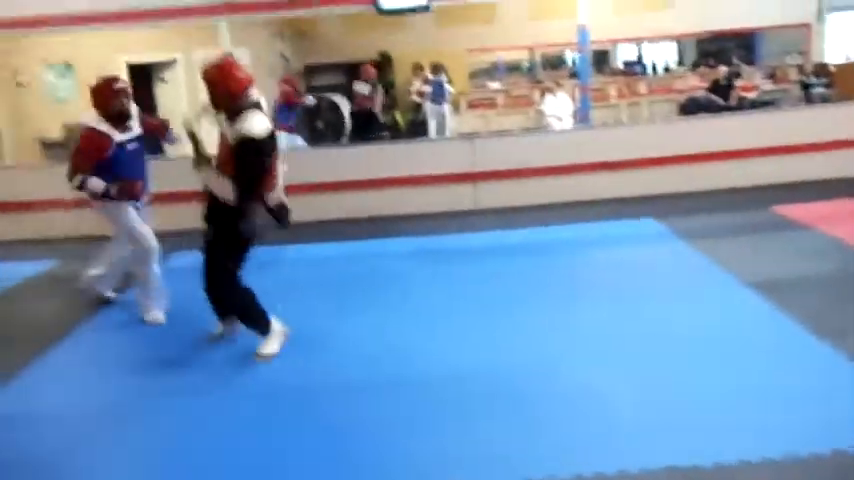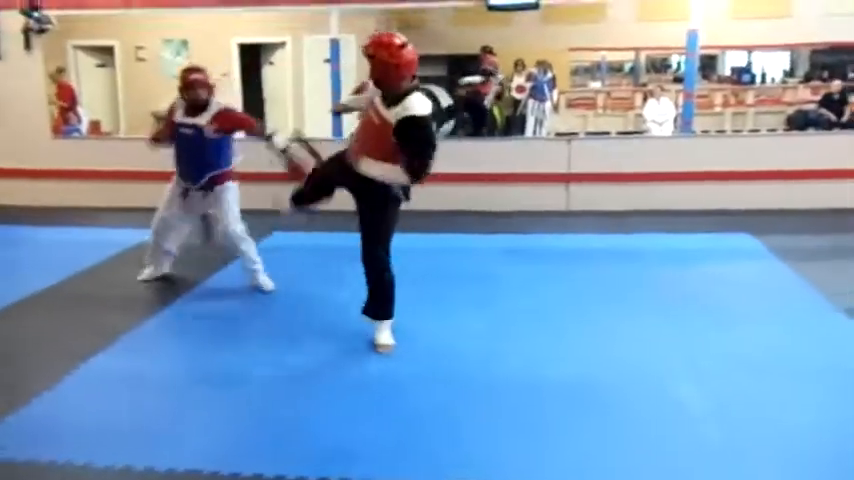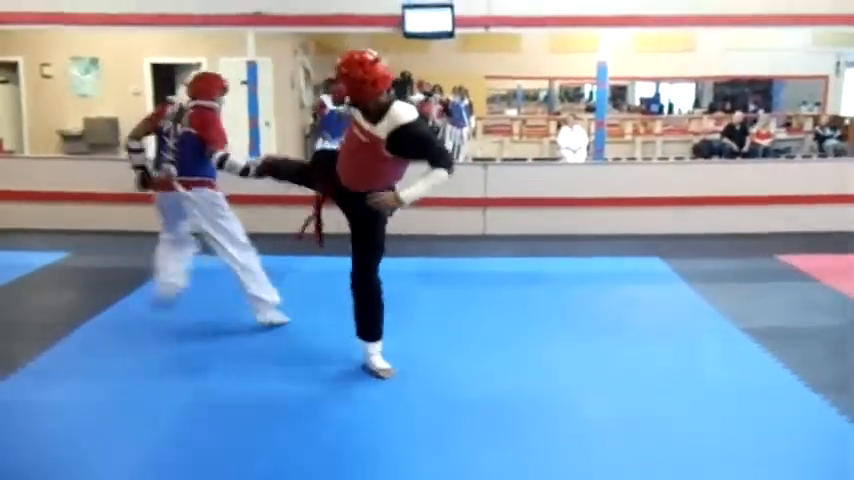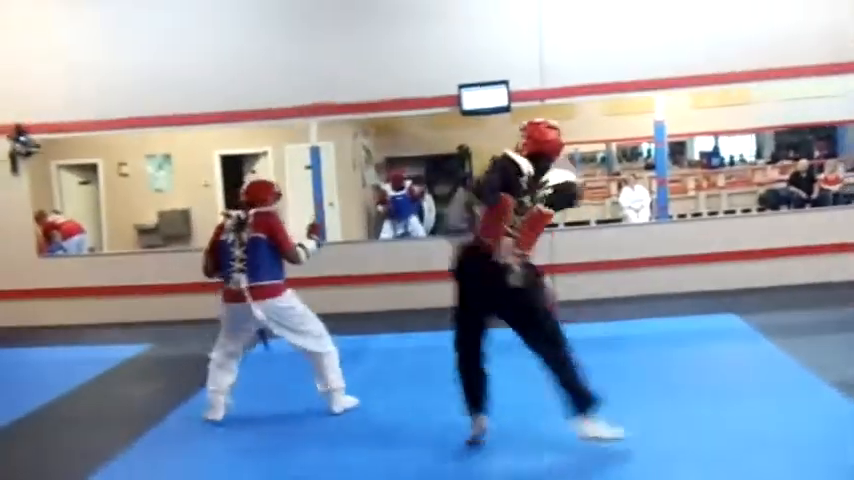
dt=1s
person 1, frame 1
left shoulder: (253, 134)
right shoulder: (245, 106)
left elbow: (242, 195)
left wrist: (207, 173)
left hip: (241, 213)
right hip: (229, 206)
left knee: (221, 282)
right knee: (216, 268)
left ankle: (269, 329)
right ankle: (229, 319)
person 1, frame 2
left shoulder: (416, 116)
right shoulder: (384, 88)
left elbow: (415, 174)
left wrist: (365, 166)
right wrist: (348, 104)
left hip: (381, 187)
right hip: (350, 163)
left knee: (375, 255)
right knee: (319, 178)
left ankle: (382, 324)
right ankle: (297, 198)
person 1, frame 3
left shoulder: (404, 126)
right shoulder: (361, 105)
left elbow: (443, 165)
left wrist: (401, 198)
left hip: (368, 200)
right hip: (337, 175)
left knee: (365, 275)
right knee: (301, 170)
left ankle: (373, 350)
right ankle: (270, 166)
person 1, frame 4
left shoulder: (508, 166)
right shoulder: (561, 184)
left elbow: (479, 193)
left hip: (480, 273)
right hip: (517, 279)
left knee: (468, 345)
right knee: (552, 349)
left ankle: (477, 420)
right ankle: (587, 418)
person 2, frame 1
left shoulder: (135, 118)
right shoulder: (94, 135)
left elbow: (159, 129)
right elbow: (76, 177)
left wrist: (165, 130)
right wrist: (114, 189)
left hip: (132, 198)
right hip: (113, 200)
left knee: (129, 245)
right knee: (145, 246)
left ankle: (98, 283)
right ankle: (151, 306)
person 2, frame 2
left shoulder: (223, 115)
right shoulder: (175, 111)
left elbow: (257, 127)
right elbow: (163, 136)
right wrist: (160, 135)
left hip: (218, 185)
right hip: (185, 184)
left knee: (232, 229)
right knee: (162, 226)
left ankle: (258, 275)
right ankle: (158, 266)
person 2, frame 3
left shoulder: (167, 111)
right shoulder: (208, 115)
left elbow: (133, 138)
right elbow: (218, 157)
left wrist: (142, 171)
right wrist: (255, 169)
left hip: (165, 192)
right hip: (198, 193)
left knee: (173, 238)
right knee: (236, 247)
left ankle: (169, 284)
right ankle: (267, 309)
person 2, frame 4
left shoulder: (224, 226)
right shoulder: (268, 219)
left elbow: (209, 270)
right elbow: (295, 257)
right wrist: (313, 237)
left hip: (236, 304)
right hip: (274, 298)
left knee: (224, 354)
right knee: (319, 342)
left ankle: (215, 408)
right ankle: (337, 399)
